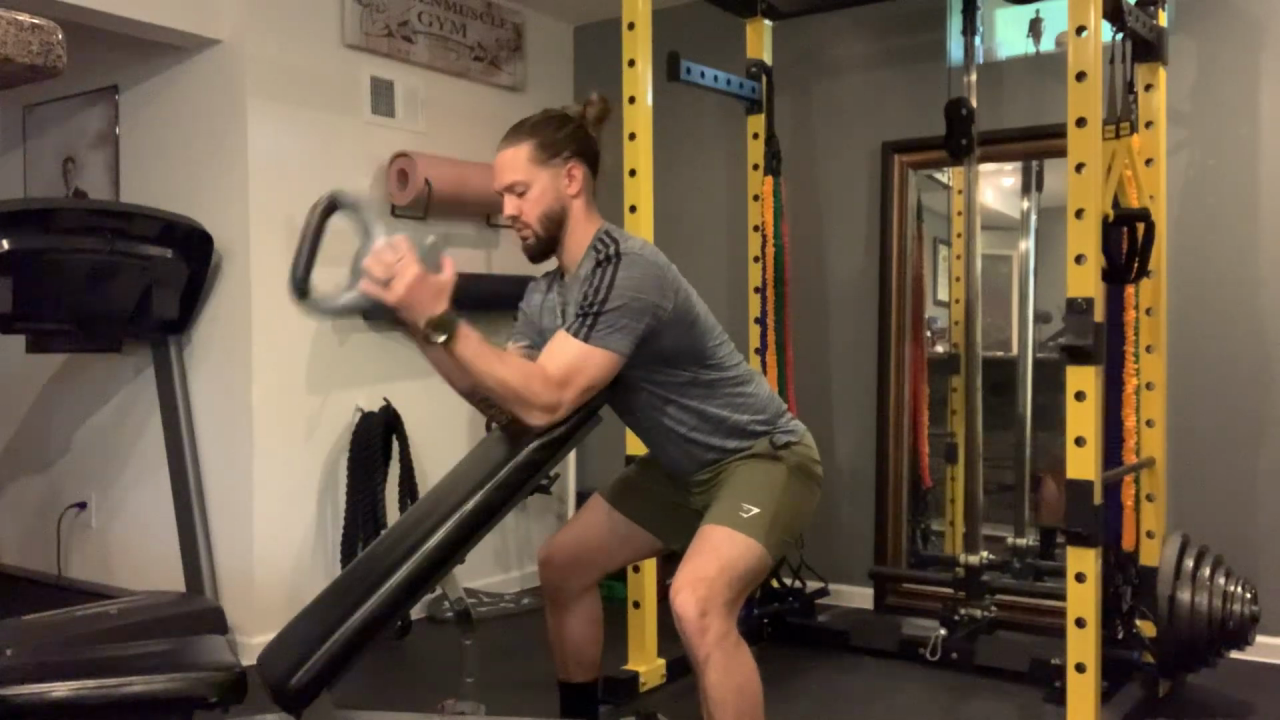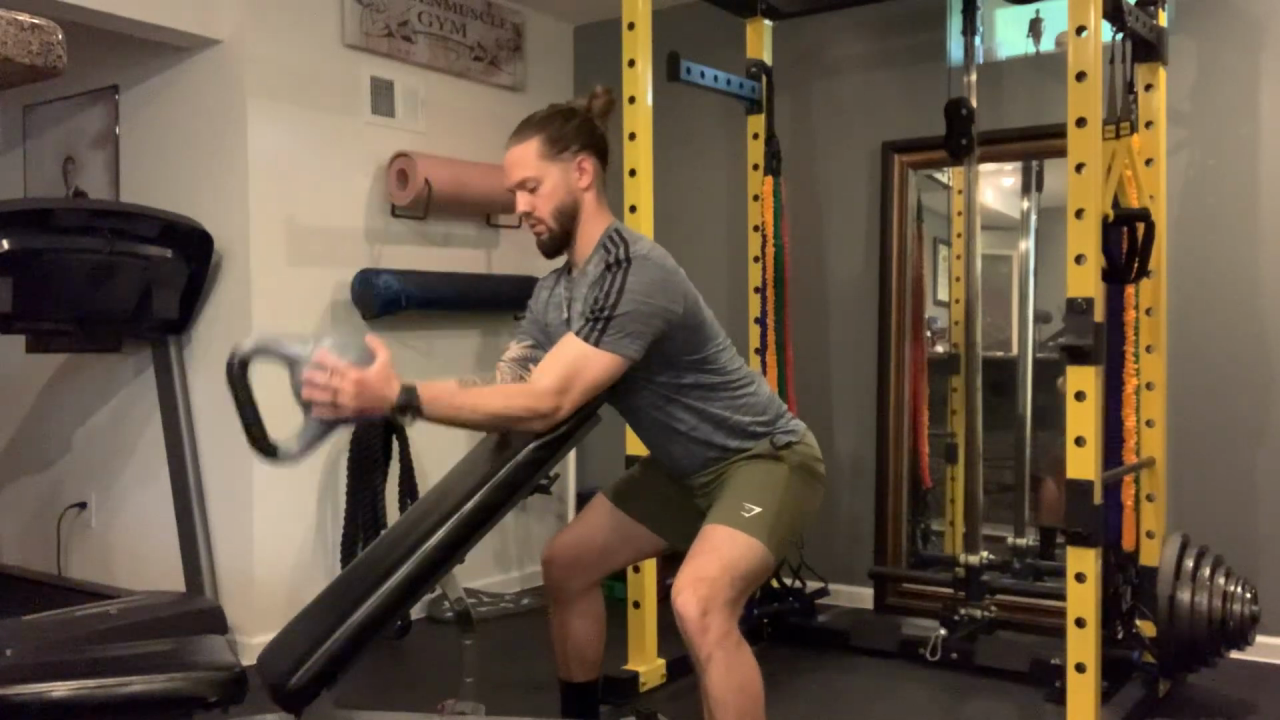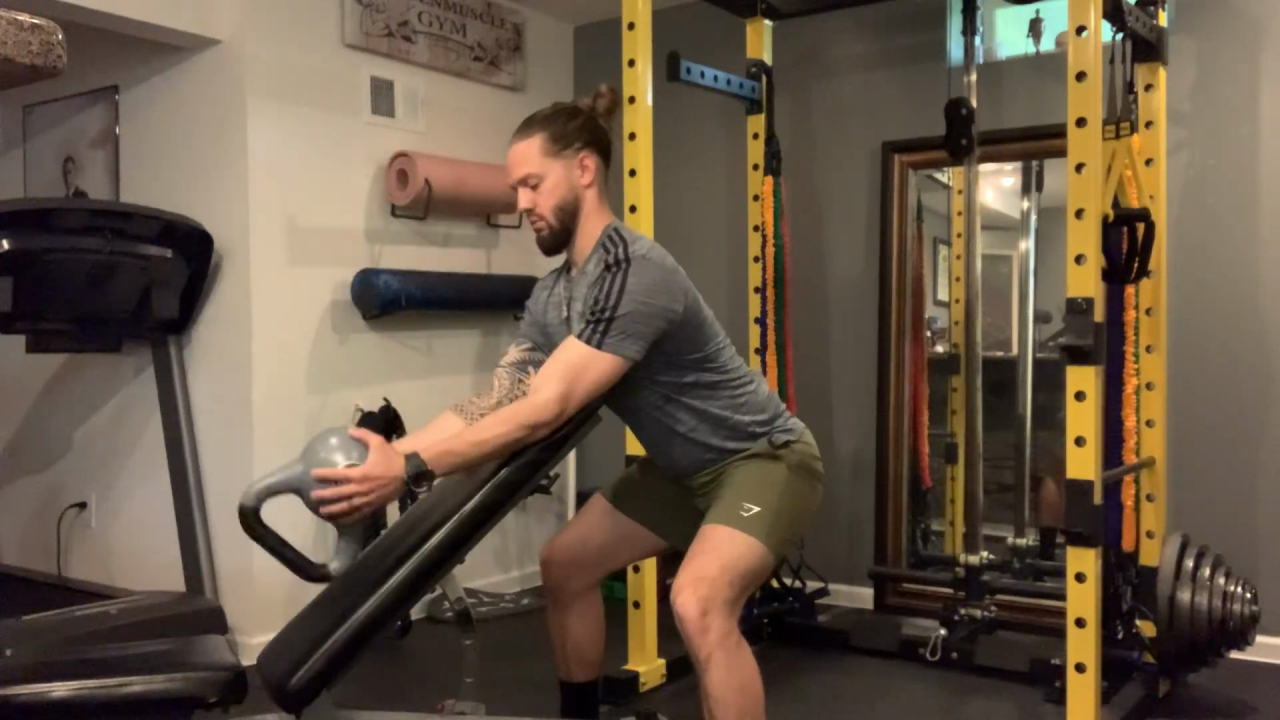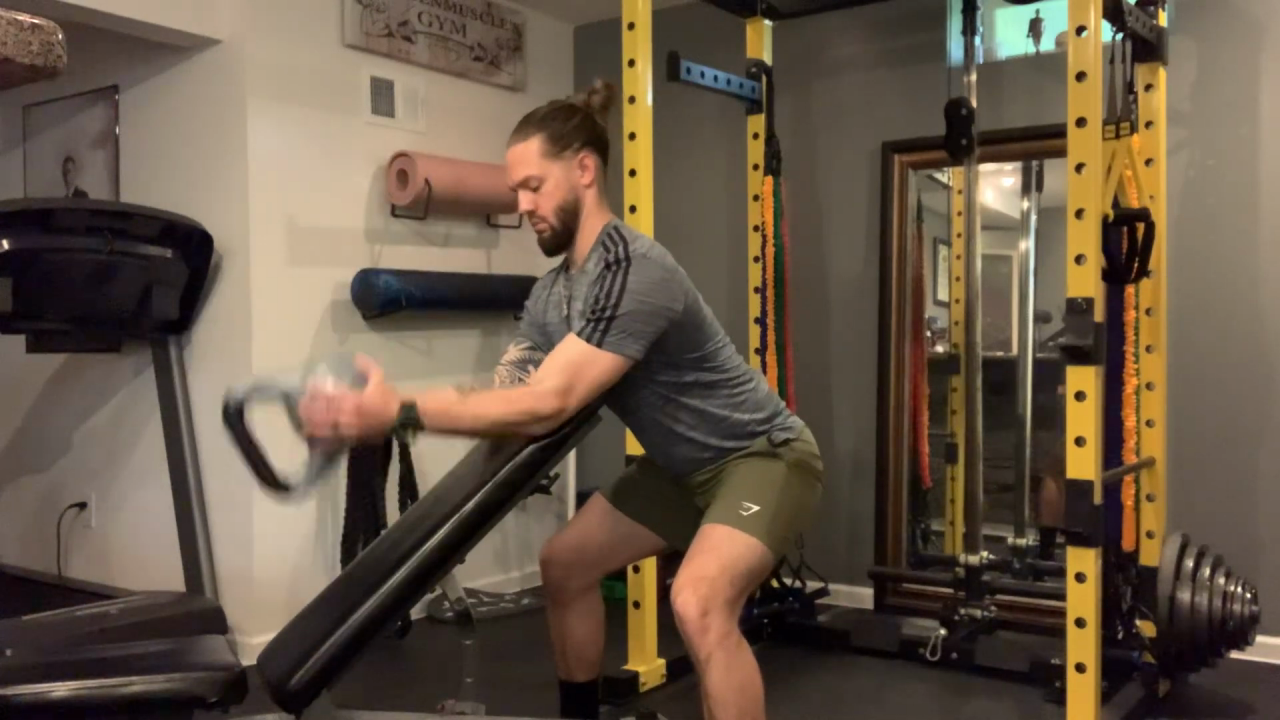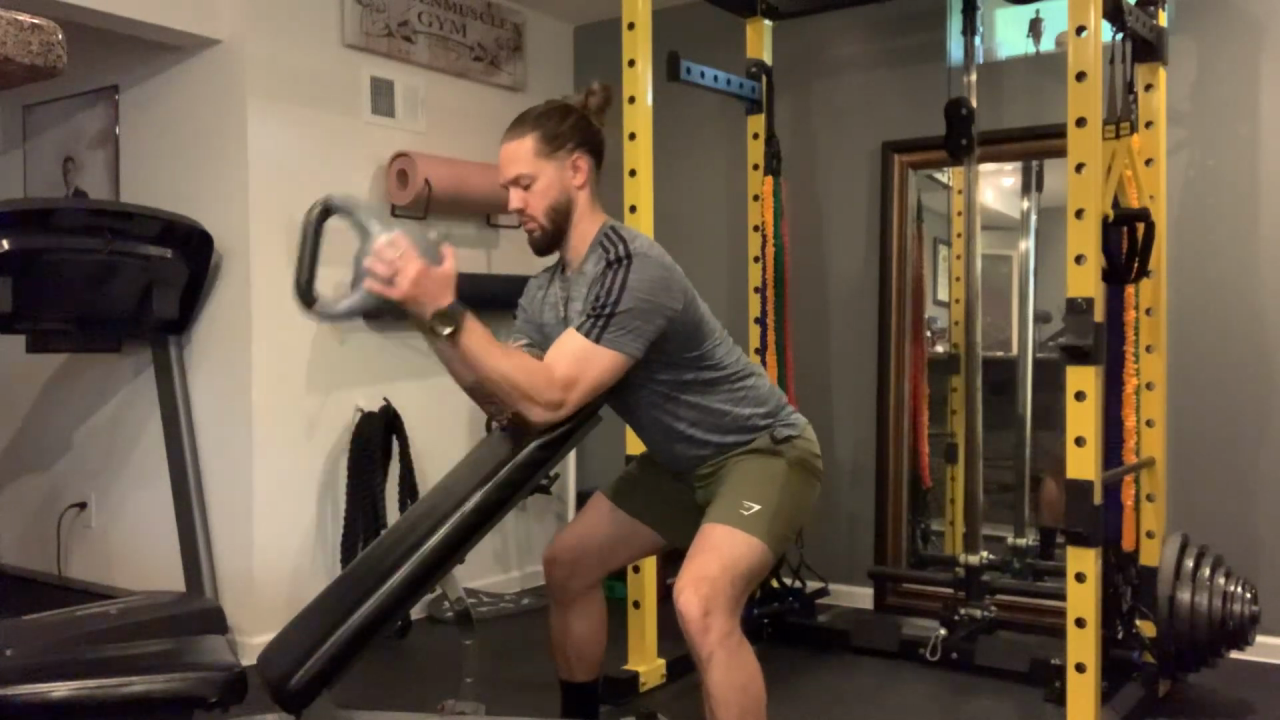
dt=0.4s
person 1, frame 1
left shoulder: (627, 272)
right shoulder: (547, 296)
left elbow: (545, 402)
right elbow: (508, 397)
left wrist: (438, 322)
right wrist: (422, 322)
left hip: (762, 456)
right hip: (682, 465)
left knee: (696, 604)
right knee: (563, 566)
person 1, frame 2
left shoulder: (635, 274)
right shoulder: (554, 294)
left elbow: (542, 404)
right elbow: (502, 389)
left wrist: (399, 395)
right wrist: (378, 397)
left hip: (765, 457)
right hip: (685, 465)
left knee: (697, 603)
right knee: (565, 566)
person 1, frame 3
left shoulder: (635, 274)
right shoulder: (552, 295)
left elbow: (544, 411)
right elbow: (497, 401)
left wrist: (410, 469)
right wrist: (391, 451)
left hip: (764, 456)
right hip: (683, 465)
left knee: (698, 604)
right knee: (564, 566)
person 1, frame 4
left shoulder: (636, 274)
right shoulder: (552, 294)
left elbow: (545, 405)
right elbow: (507, 392)
left wrist: (401, 411)
right wrist: (384, 404)
left hip: (762, 455)
right hip: (682, 463)
left knee: (698, 603)
right knee: (565, 565)
person 1, frame 5
left shoulder: (631, 270)
right shoulder: (547, 291)
left elbow: (548, 400)
right elbow: (508, 401)
left wrist: (445, 311)
right wrist: (429, 316)
left hip: (764, 449)
right hip: (682, 458)
left knee: (701, 604)
right knee: (568, 564)
